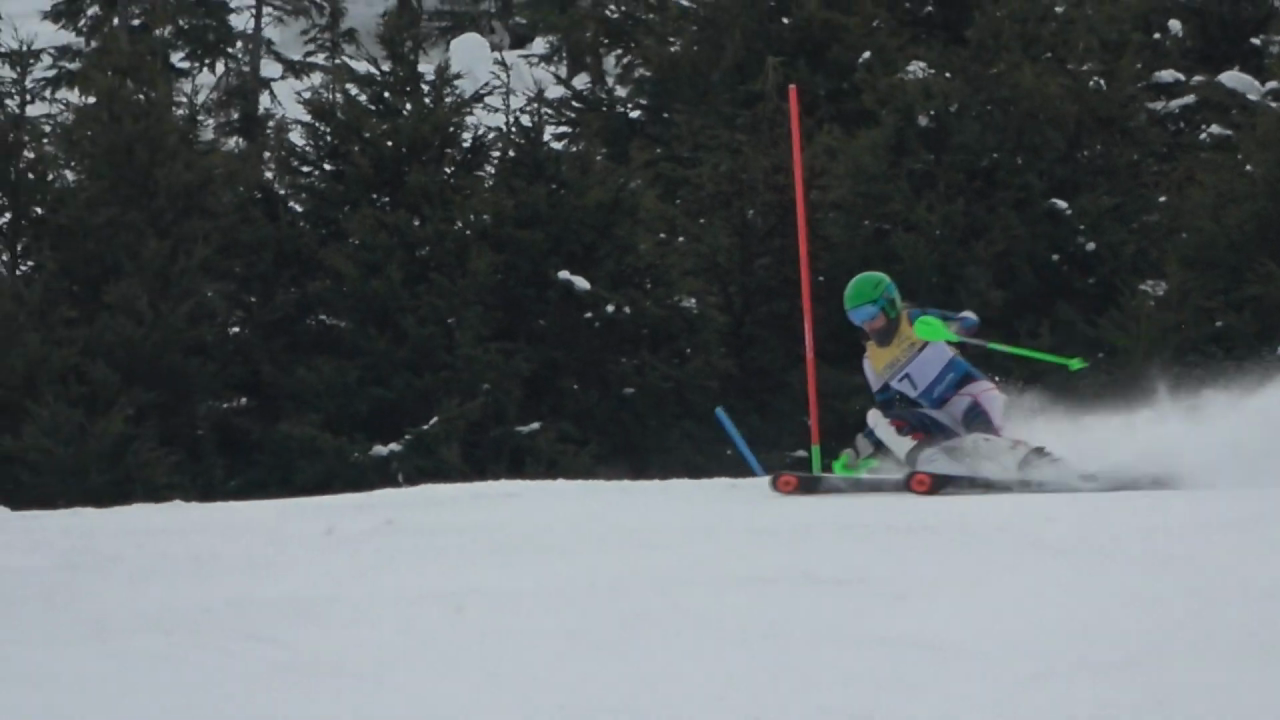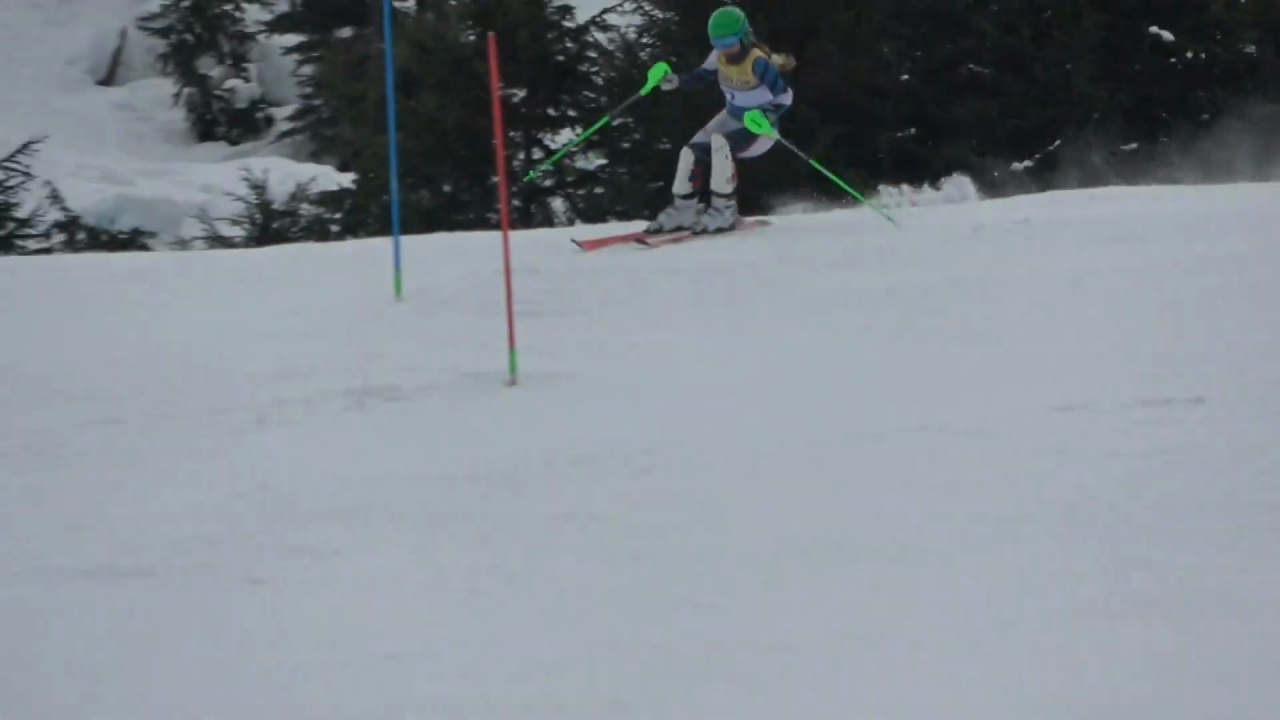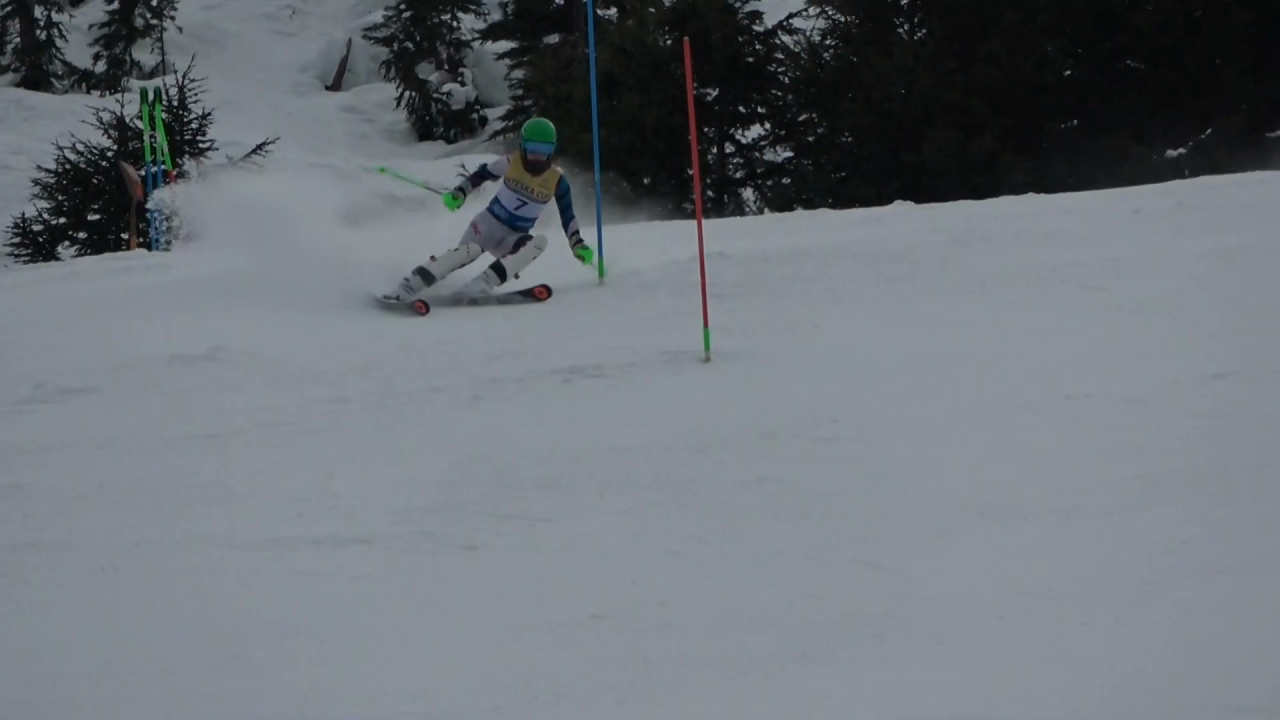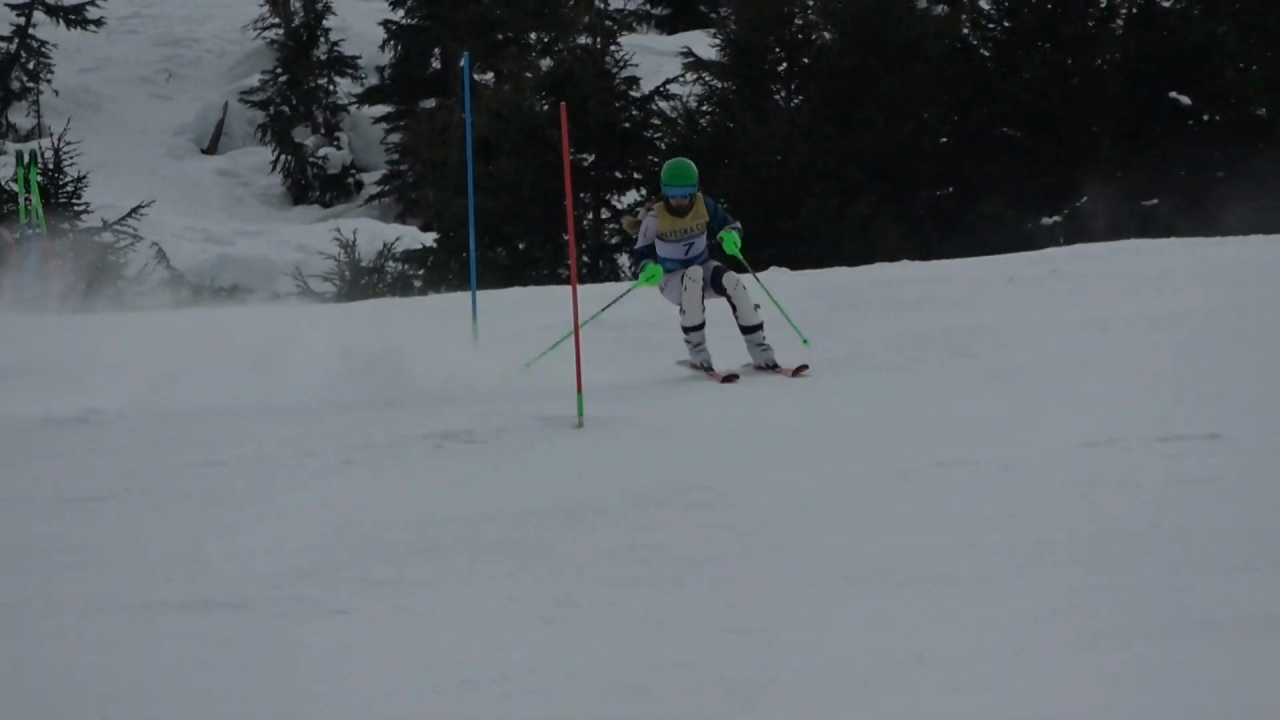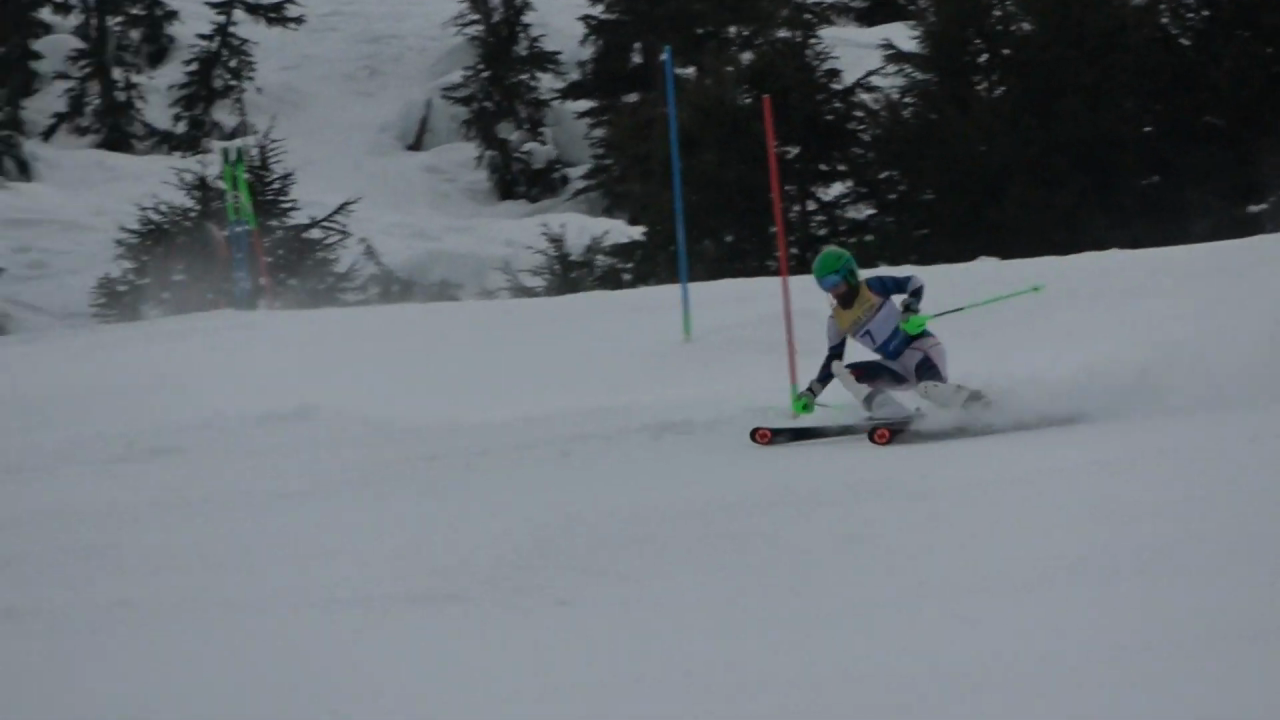
dt=0.7s
person 1, frame 1
left shoulder: (913, 321)
right shoulder: (872, 360)
left elbow: (970, 321)
right elbow: (887, 407)
left wrist: (949, 329)
right wrist: (859, 450)
left hip: (973, 394)
right hip: (943, 417)
right knee: (877, 417)
person 1, frame 2
left shoulder: (759, 63)
right shoulder: (720, 56)
left elbow: (785, 94)
right elbow: (699, 78)
left wrist: (767, 117)
right wrist: (672, 80)
right hip: (733, 117)
left knee: (719, 144)
right knee: (691, 154)
left ankle: (722, 211)
right ankle: (683, 211)
person 1, frame 3
left shoulder: (557, 181)
right shoulder: (510, 163)
left elbow: (567, 215)
right elbow: (484, 173)
left wrist: (577, 243)
right wrist: (460, 191)
left hip: (512, 238)
right hip: (488, 223)
left knee: (537, 244)
right knee: (468, 251)
left ankle: (478, 287)
right ankle: (407, 290)
person 1, frame 4
left shoulder: (702, 203)
right shoulder: (655, 217)
left elbow: (731, 224)
right elbow: (639, 255)
left wrist: (731, 236)
right wrist: (648, 270)
left hip: (704, 269)
right hip: (673, 281)
left knee: (732, 282)
right knee: (694, 275)
left ankle: (759, 350)
right ankle: (697, 350)
person 1, frame 5
left shoulder: (871, 286)
right shoulder: (836, 320)
left elbow: (914, 282)
right elbow: (833, 358)
left wrist: (911, 309)
right wrist: (811, 392)
left hip: (922, 348)
right hip: (898, 365)
left knee: (928, 388)
right knee: (840, 369)
right ankle: (891, 411)
